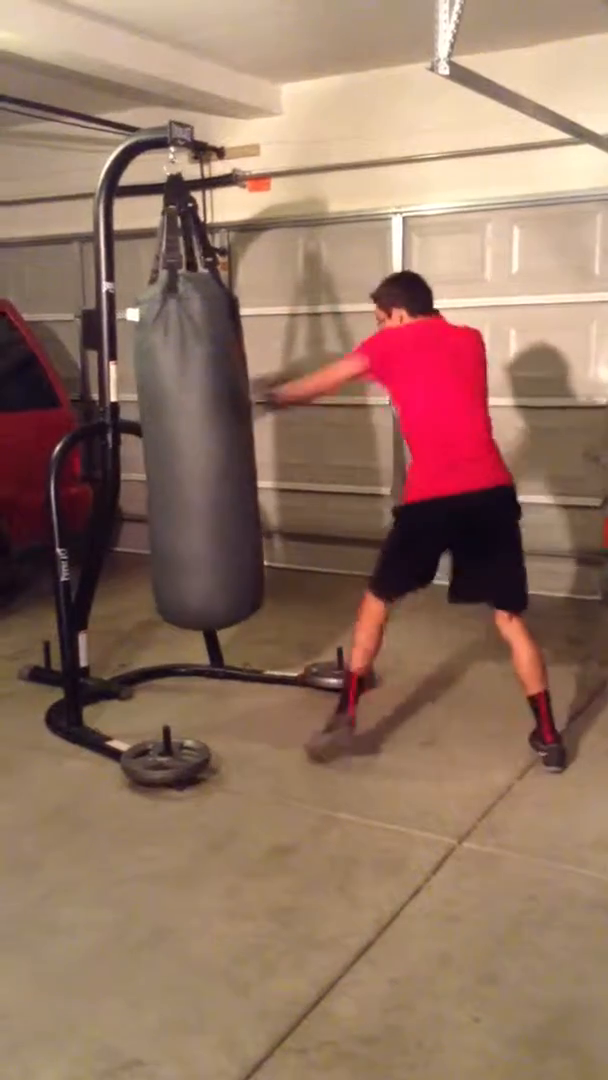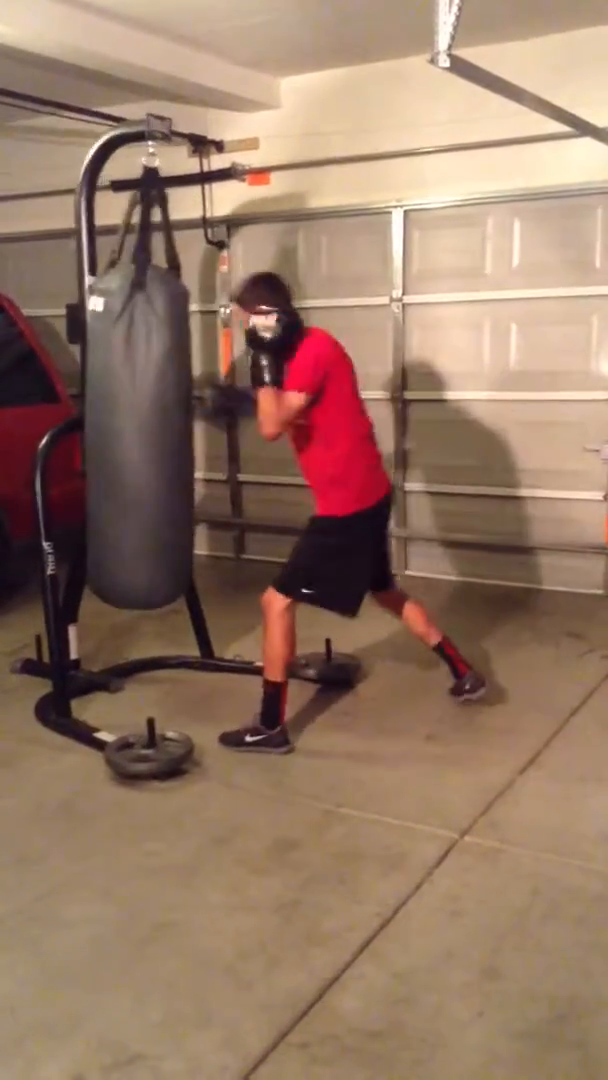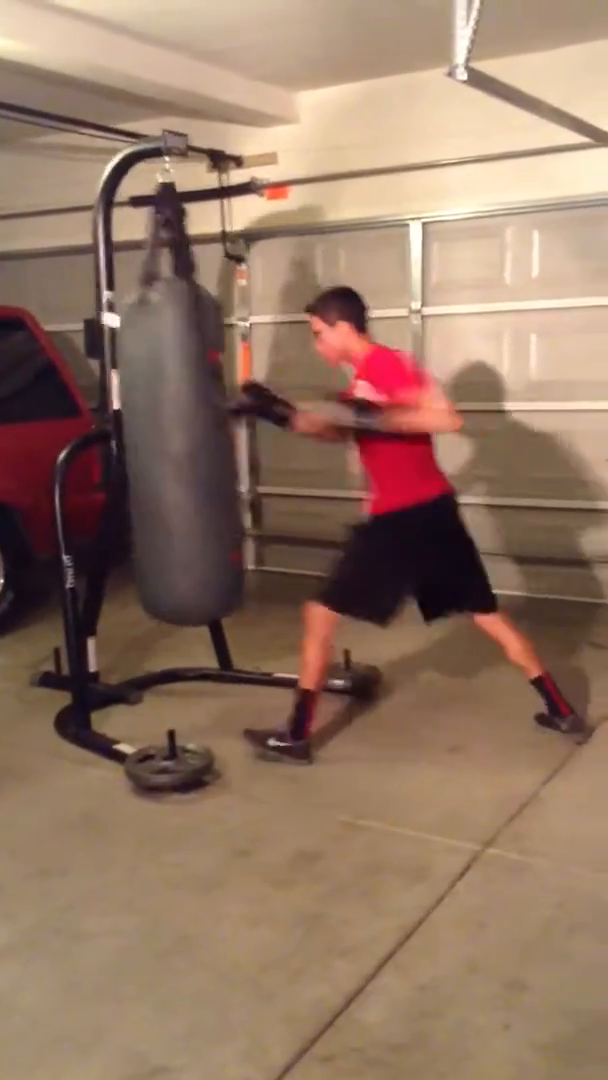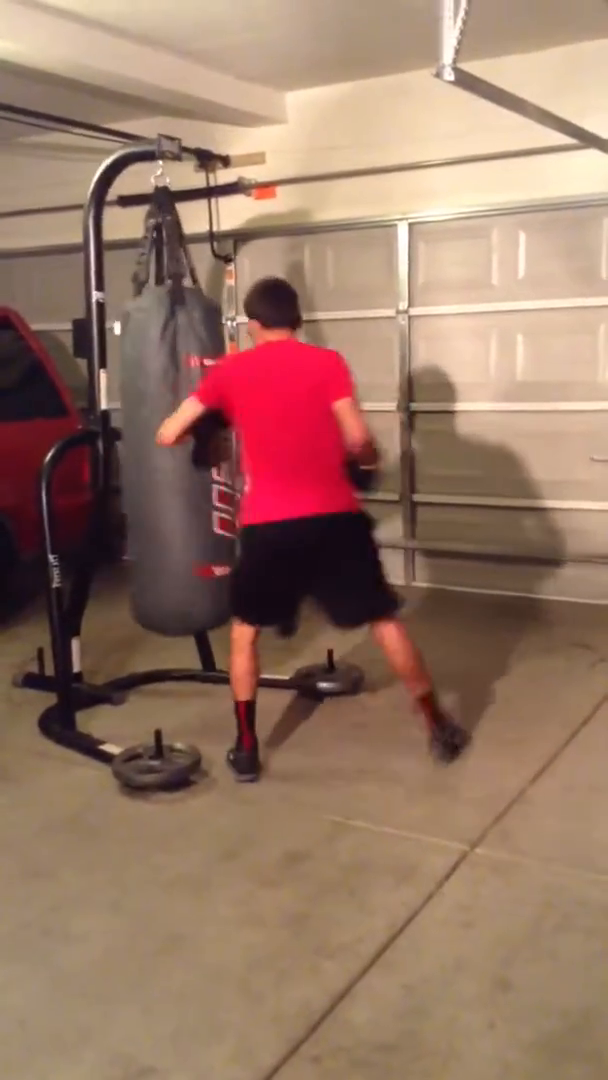
dt=1s
person 1, frame 1
left shoulder: (391, 342)
right shoulder: (471, 340)
left elbow: (325, 381)
left wrist: (278, 394)
left hip: (431, 498)
right hip: (493, 492)
left knee: (377, 603)
right knee: (509, 617)
left ankle: (344, 720)
right ankle: (548, 737)
person 1, frame 2
left shoulder: (311, 352)
right shoulder: (315, 346)
left elbow: (271, 426)
right elbow: (299, 415)
left wrist: (265, 360)
left hip: (347, 507)
right hip: (371, 497)
left knee: (277, 601)
right knee: (385, 593)
left ankle: (271, 726)
right ankle: (464, 674)
person 1, frame 3
left shoulder: (385, 364)
right shoulder: (363, 375)
left elbow: (444, 420)
right elbow: (320, 424)
left wrist: (376, 419)
left hip: (398, 515)
right hip: (434, 509)
left knee: (321, 615)
right knee: (486, 614)
left ankle: (298, 735)
right ankle: (564, 711)
person 1, frame 4
left shoulder: (227, 368)
right shoulder: (326, 362)
left elbow: (168, 435)
right elbow: (356, 439)
right wrist: (370, 458)
left hip: (264, 523)
right hip: (331, 516)
left knee: (245, 630)
right knee: (383, 621)
left ankle: (245, 750)
right ankle: (437, 726)
